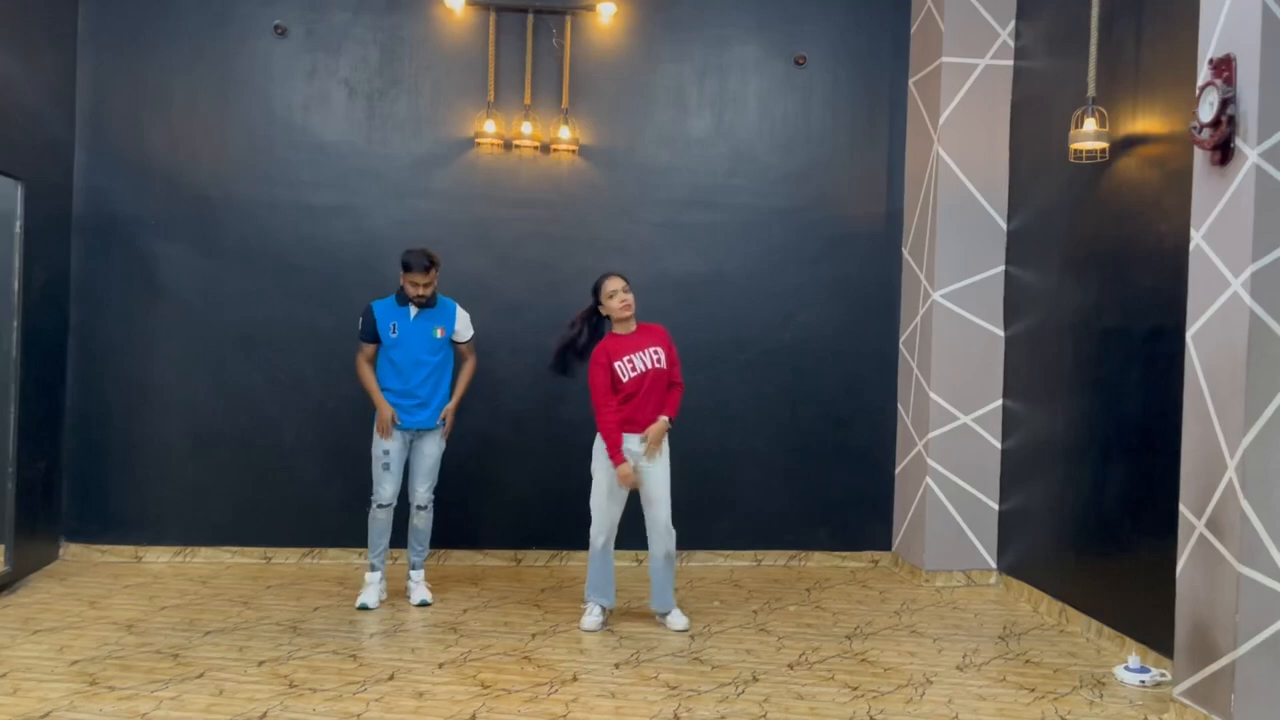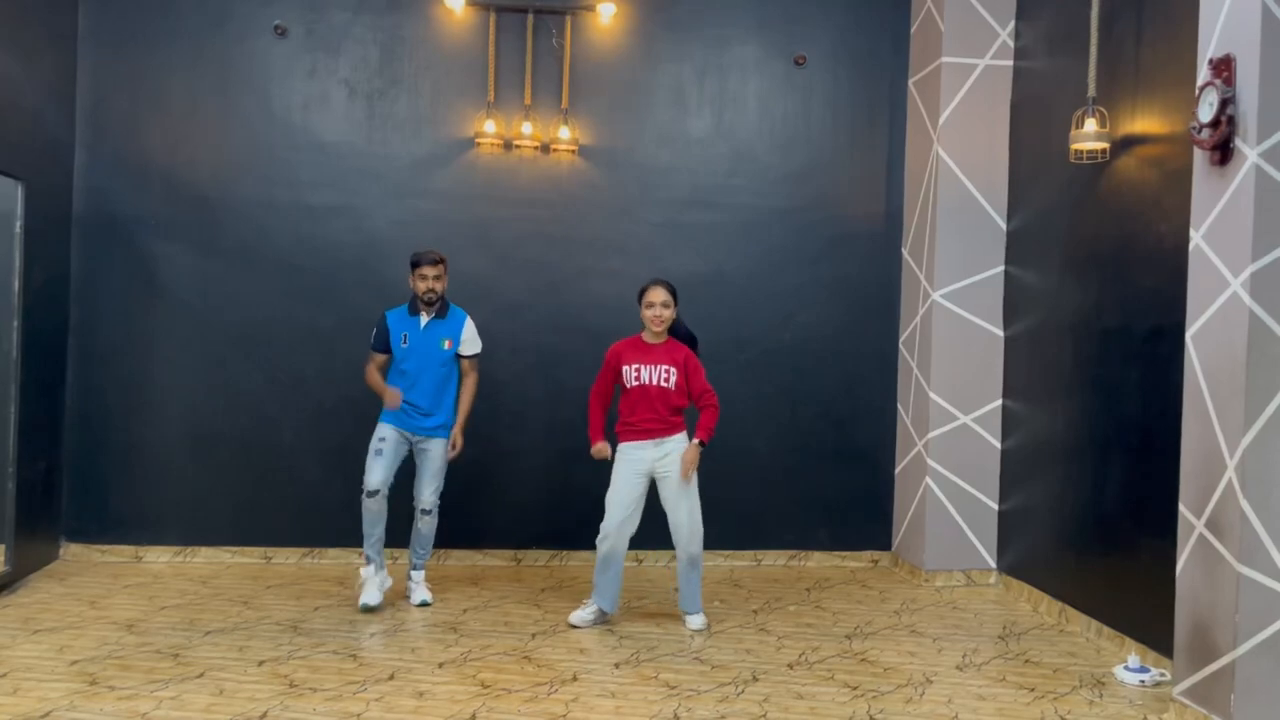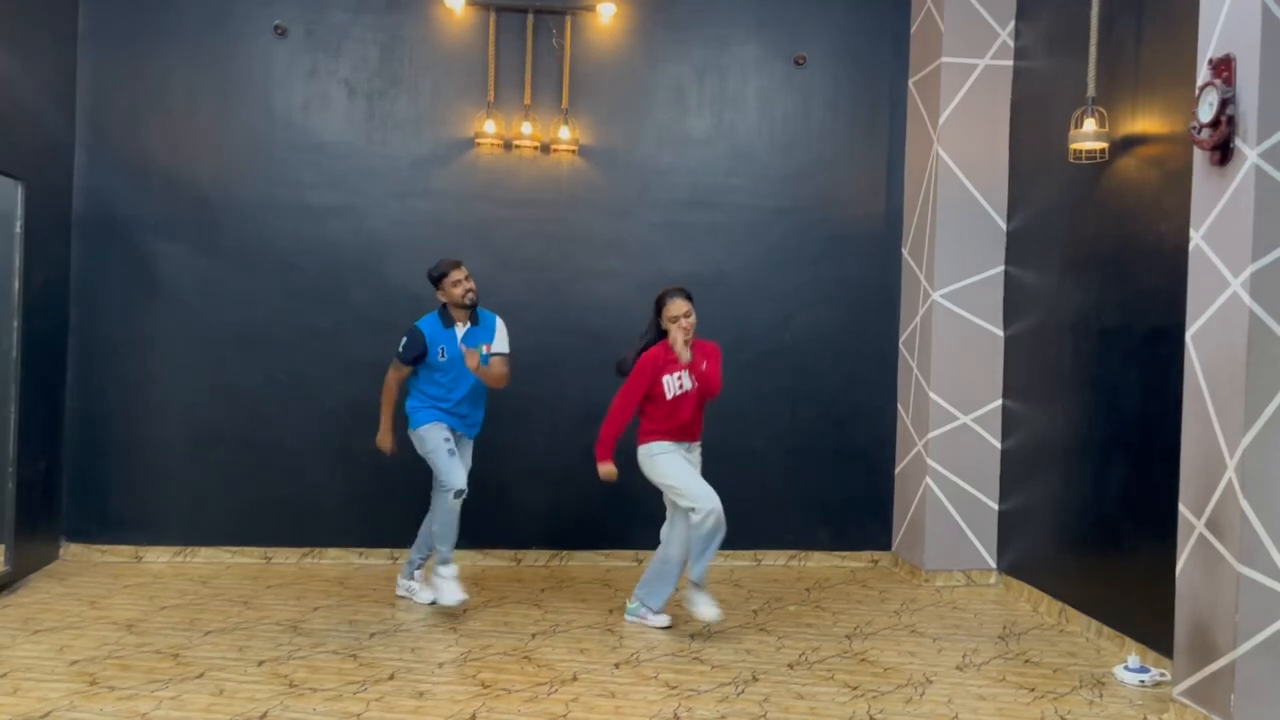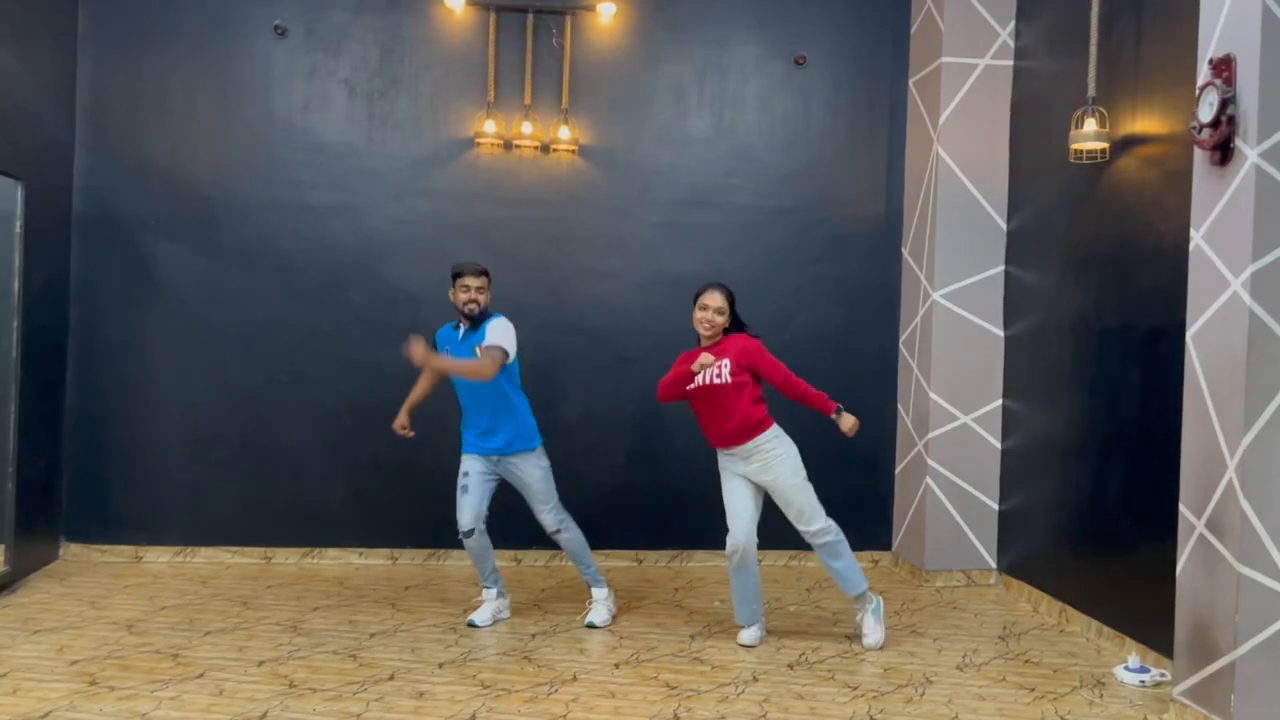
dt=0.7s
person 1, frame 1
left shoulder: (453, 313)
right shoulder: (377, 312)
left elbow: (468, 357)
right elbow: (364, 360)
left wrist: (453, 403)
right wrist: (380, 403)
left hip: (431, 423)
right hip: (390, 419)
left knee: (421, 499)
right knee: (384, 498)
left ankle: (416, 576)
right ankle: (374, 577)
person 1, frame 2
left shoulder: (461, 324)
right shoulder: (391, 321)
left elbow: (469, 376)
right elbow: (372, 369)
left wrist: (459, 426)
right wrist: (384, 391)
left hip: (437, 429)
right hip: (395, 421)
left knee: (427, 503)
right knee: (373, 486)
left ankle: (416, 577)
right ankle: (375, 570)
person 1, frame 3
left shoulder: (493, 324)
right shoulder: (423, 331)
left elbow: (501, 376)
right elbow: (394, 377)
left wrist: (480, 369)
right wrist: (385, 427)
left hip: (465, 425)
right hip: (429, 419)
left knee: (447, 497)
right knee: (455, 485)
left ankle: (411, 576)
right ankle: (446, 569)
person 1, frame 4
left shoulder: (499, 327)
right shoulder: (444, 336)
left elbow: (486, 370)
right elbow: (436, 372)
left wrist: (430, 358)
right wrist: (405, 409)
left hip: (520, 447)
right hip: (477, 450)
left knee: (553, 520)
right knee: (468, 525)
left ankle: (599, 591)
right ankle: (495, 596)
person 2, frame 1
left shoulder: (658, 335)
right shoulder: (601, 352)
left elbow: (675, 384)
right elbow: (605, 409)
left wrist: (664, 421)
right wrist: (619, 459)
left hip: (653, 441)
right hip: (612, 445)
left knee: (661, 525)
right knee: (604, 525)
left ankle: (665, 605)
right ankle: (597, 602)
person 2, frame 2
left shoulder: (684, 356)
right shoulder: (621, 351)
left elbow: (708, 404)
right elbow: (600, 393)
left wrist: (697, 446)
right wrist: (597, 435)
left hip: (673, 448)
right hip: (631, 450)
left knee: (688, 532)
right knee: (614, 529)
left ankle: (691, 606)
right ankle: (601, 604)
person 2, frame 3
left shoulder: (708, 352)
right shoulder: (652, 359)
left elbow: (712, 389)
right elbow: (622, 406)
left wrist: (687, 358)
right wrist: (604, 454)
left hip: (690, 452)
right hip: (658, 450)
left knee: (681, 534)
right knee: (709, 507)
left ankle: (643, 606)
right ankle: (696, 584)
person 2, frame 4
left shoulder: (743, 347)
right shoulder: (687, 360)
left elbow: (787, 382)
right elbow: (664, 395)
left wrist: (835, 410)
right wrist: (693, 370)
left hip: (768, 448)
right hip: (730, 460)
left knee: (816, 526)
right knee: (740, 538)
left ankle: (865, 602)
right ankle: (749, 620)
